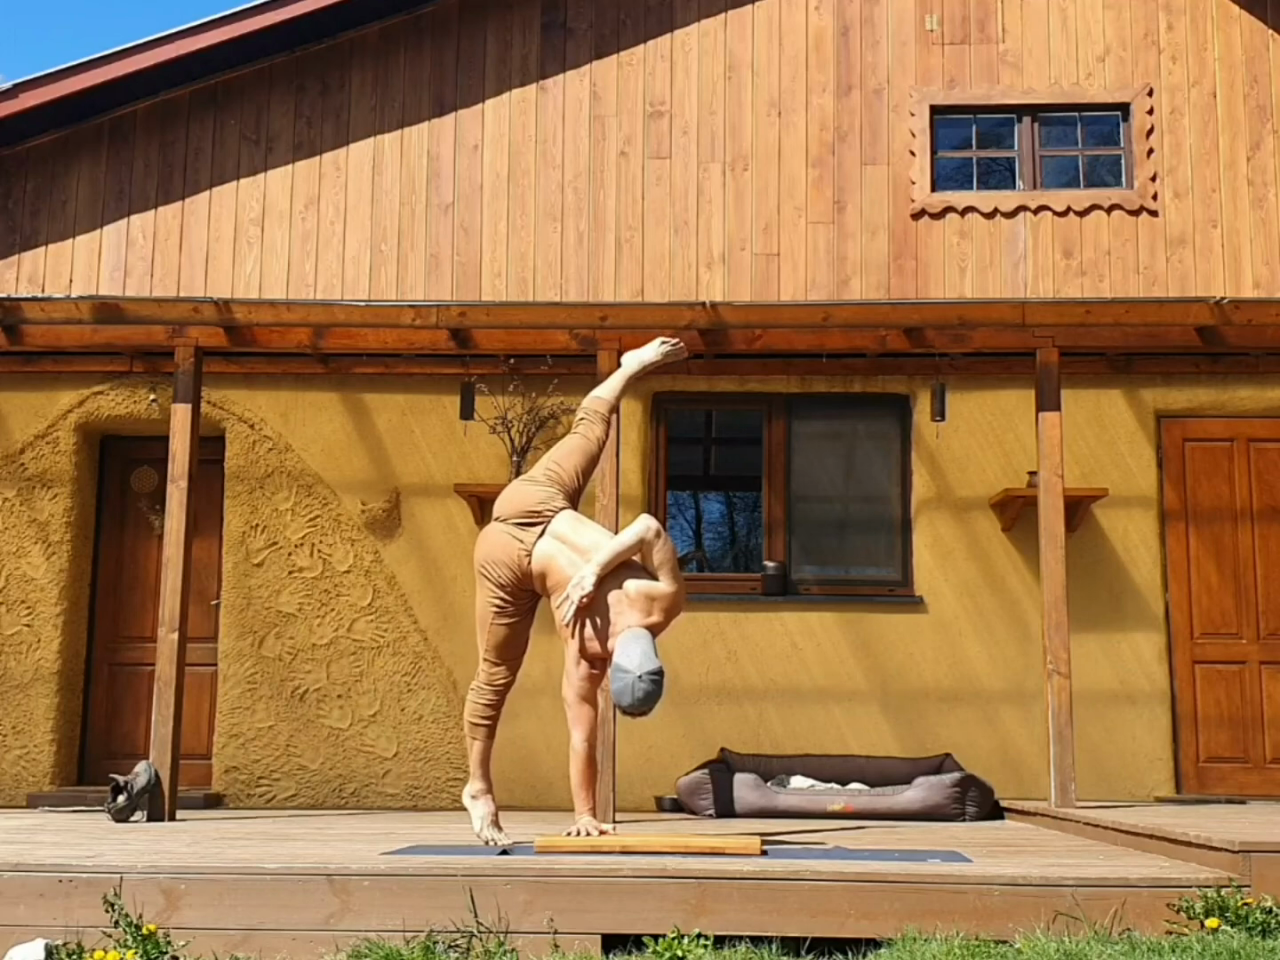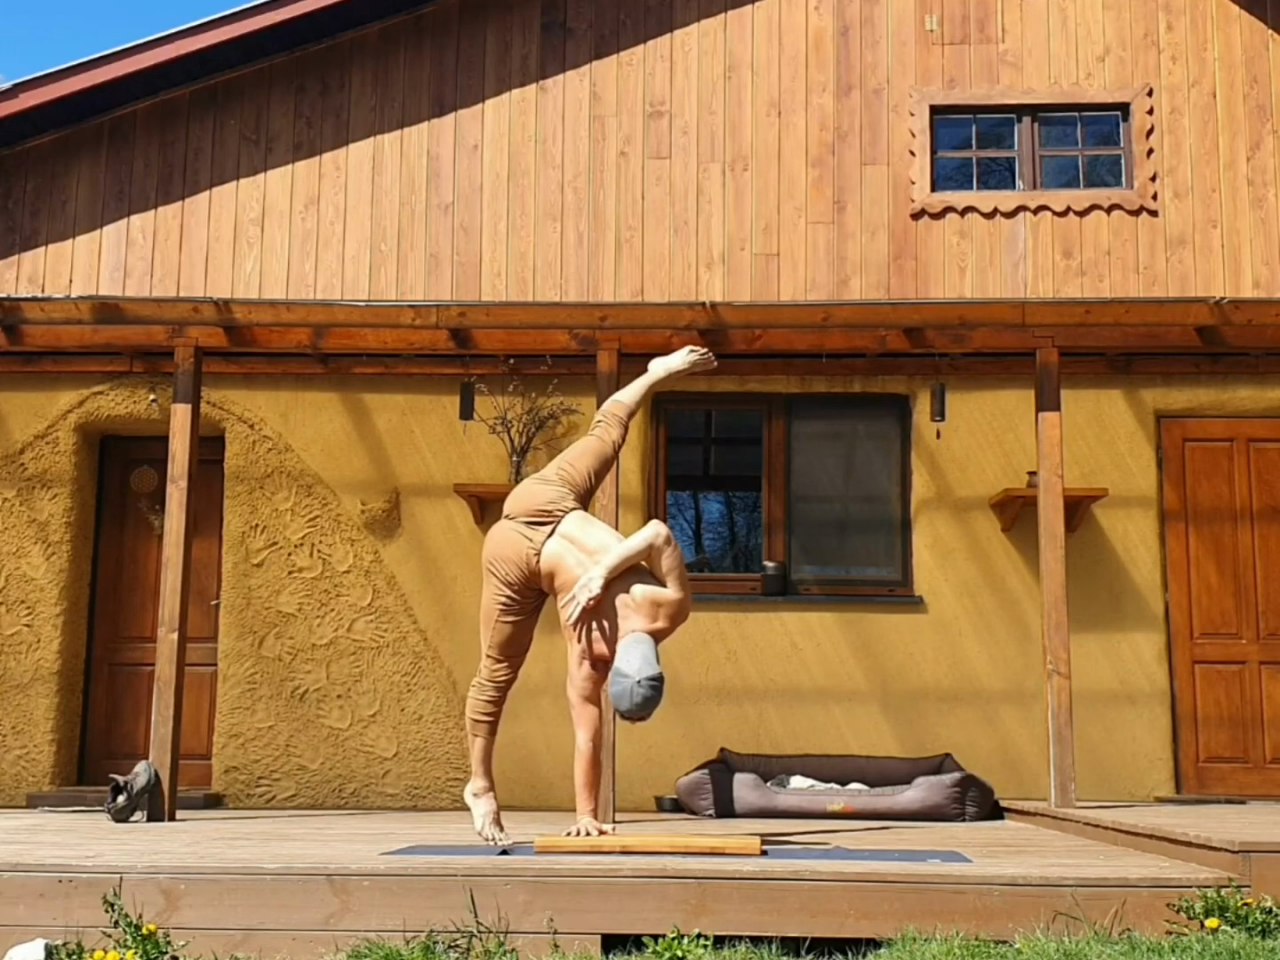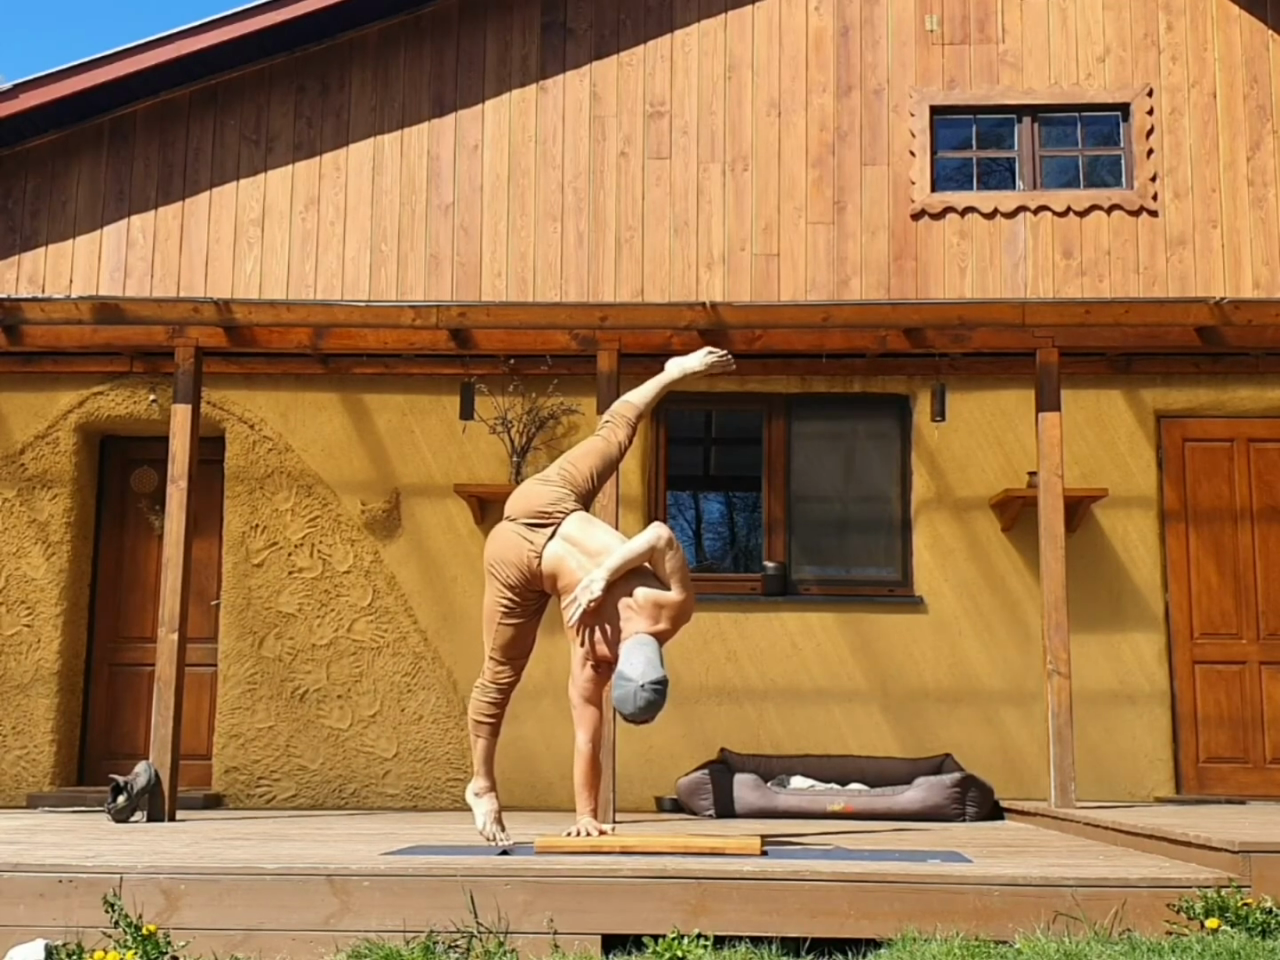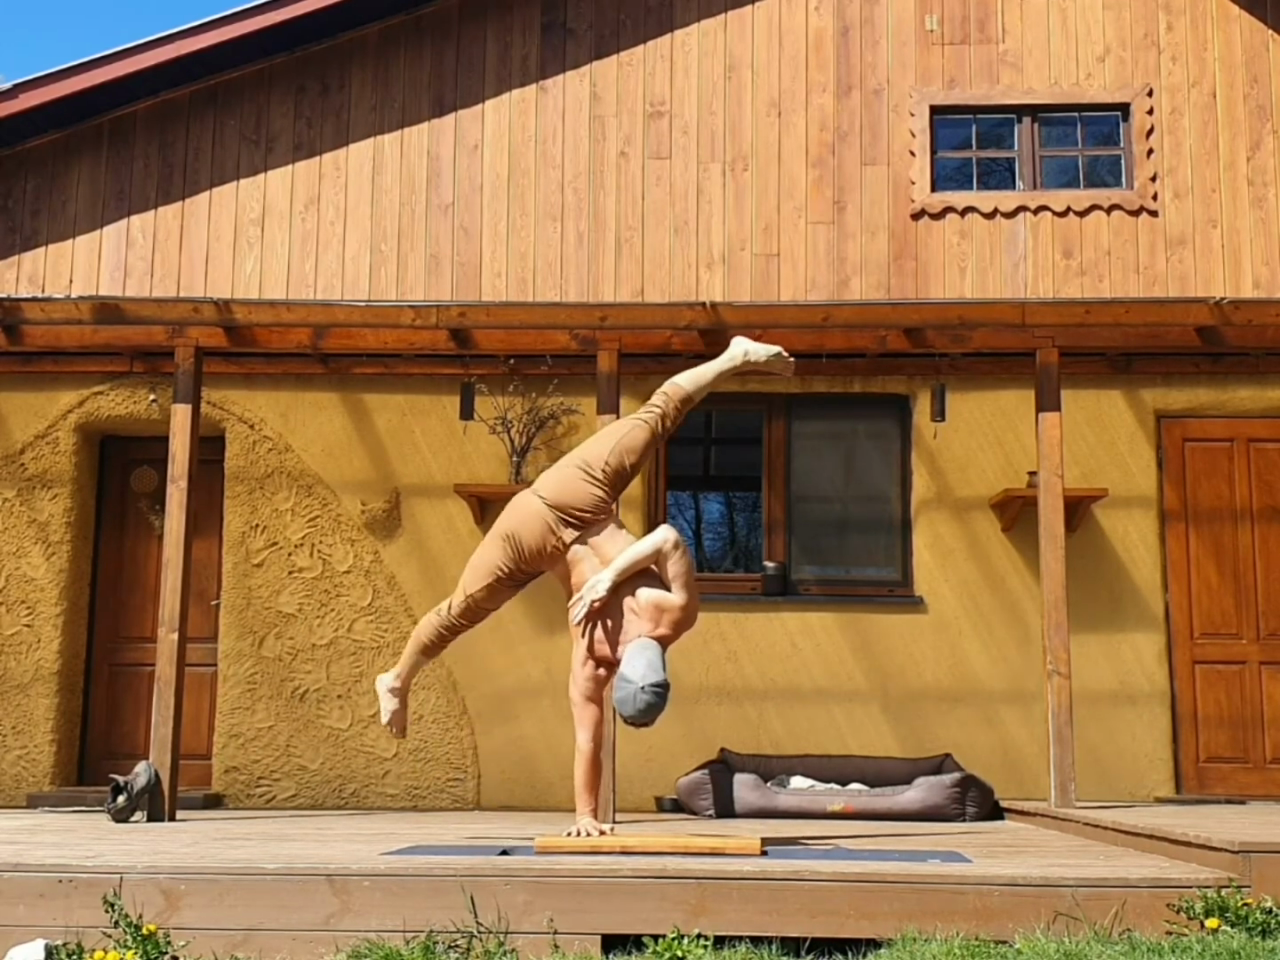
dt=1s
person 1, frame 1
left shoulder: (667, 601)
right shoulder: (587, 653)
left elbow: (649, 526)
right elbow: (582, 739)
left wrist: (594, 571)
right wrist: (585, 816)
left hip: (543, 506)
right hip: (511, 556)
left knee: (591, 428)
right knee: (495, 677)
left ankle: (635, 364)
right ankle: (478, 789)
person 1, frame 2
left shoulder: (674, 606)
right shoulder: (589, 656)
left elbow: (660, 533)
right elbow: (586, 739)
left wrist: (599, 575)
right wrist: (586, 816)
left hip: (552, 505)
right hip: (519, 554)
left knee: (606, 433)
right knee: (496, 674)
left ankle: (660, 371)
right ankle: (480, 786)
person 1, frame 3
left shoulder: (675, 607)
right shoulder: (593, 654)
left elbow: (662, 534)
right elbow: (586, 740)
left wrist: (603, 577)
right wrist: (585, 816)
left hip: (552, 506)
right hip: (521, 556)
left knee: (613, 434)
right knee: (500, 675)
left ankle: (675, 372)
right ankle: (482, 786)
person 1, frame 4
left shoulder: (678, 615)
right shoulder: (594, 657)
left elbow: (670, 537)
right elbow: (587, 743)
left wrist: (610, 578)
right wrist: (585, 816)
left hip: (579, 501)
right hip: (536, 532)
left knee: (656, 417)
right knee: (459, 612)
left ankle: (734, 358)
right ankle: (396, 680)
